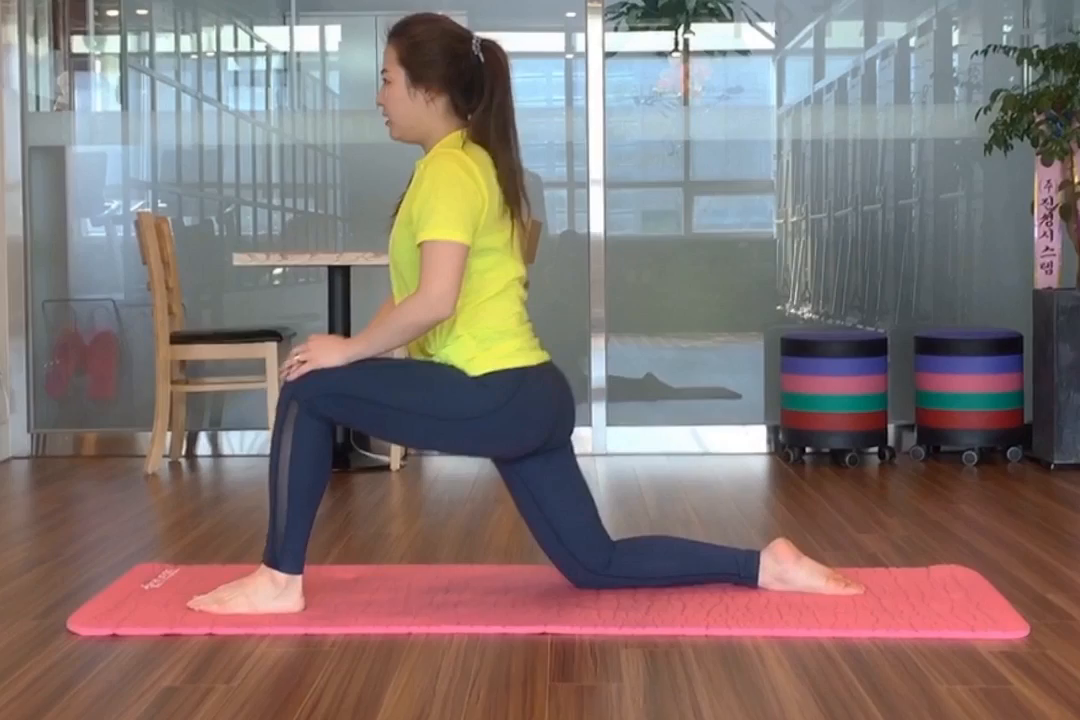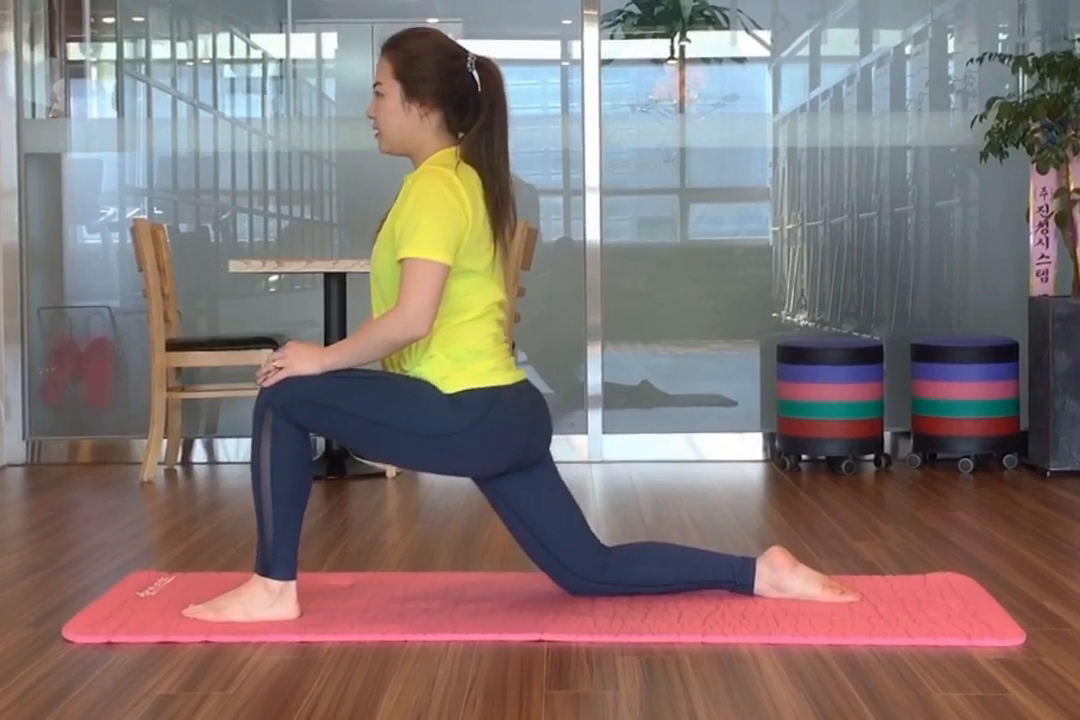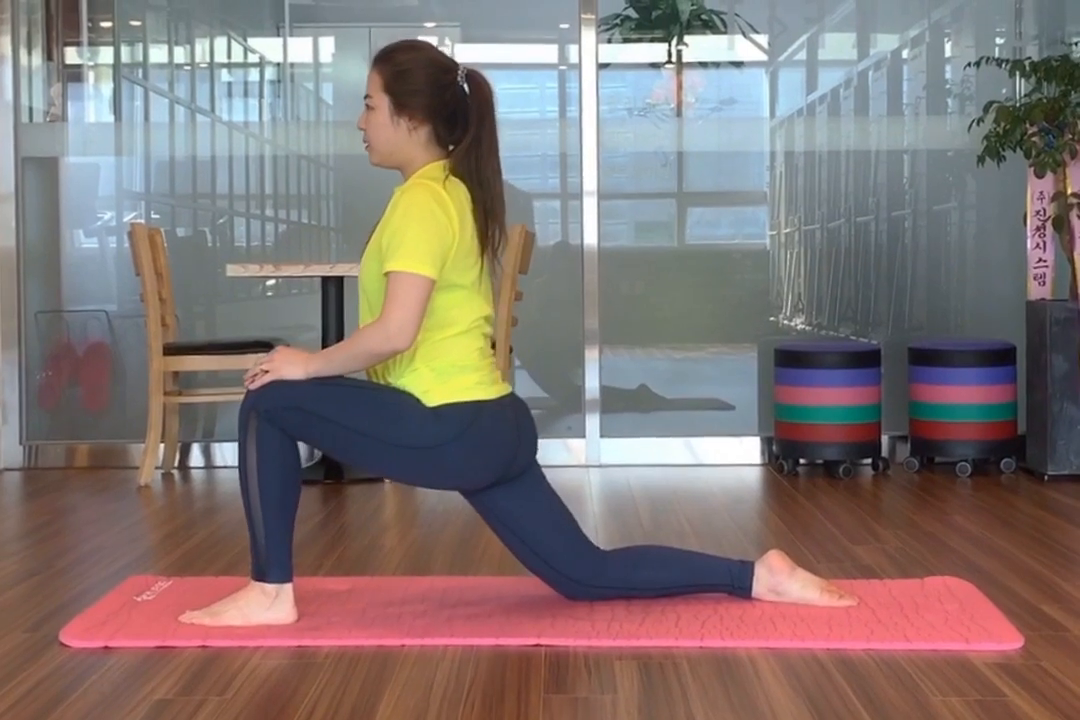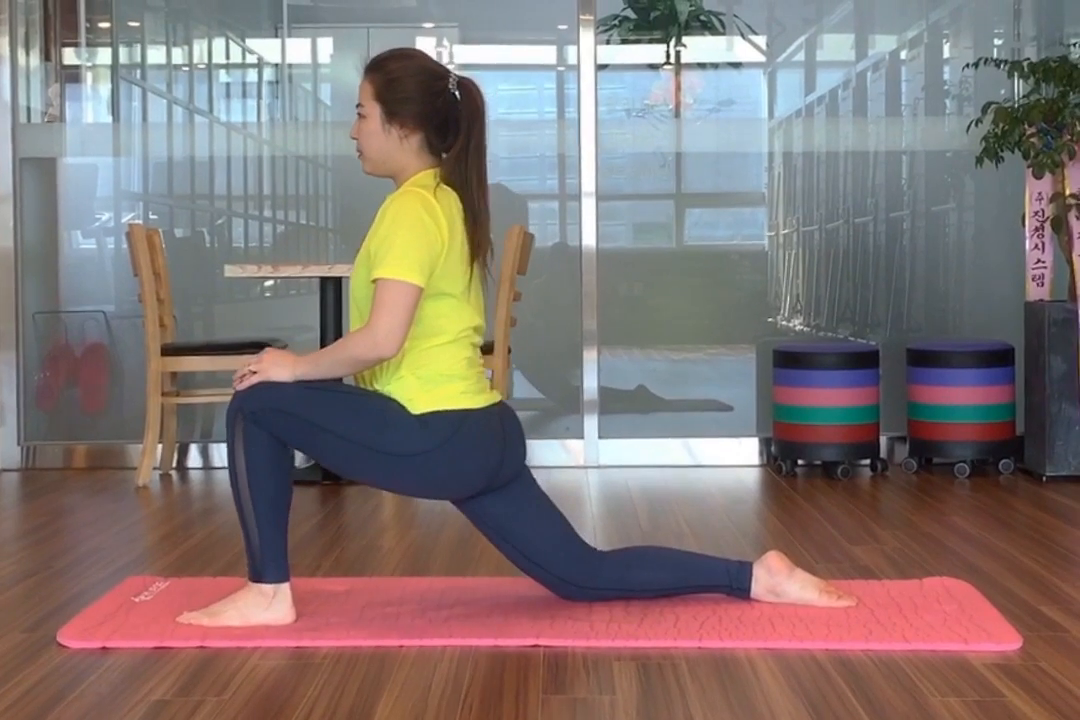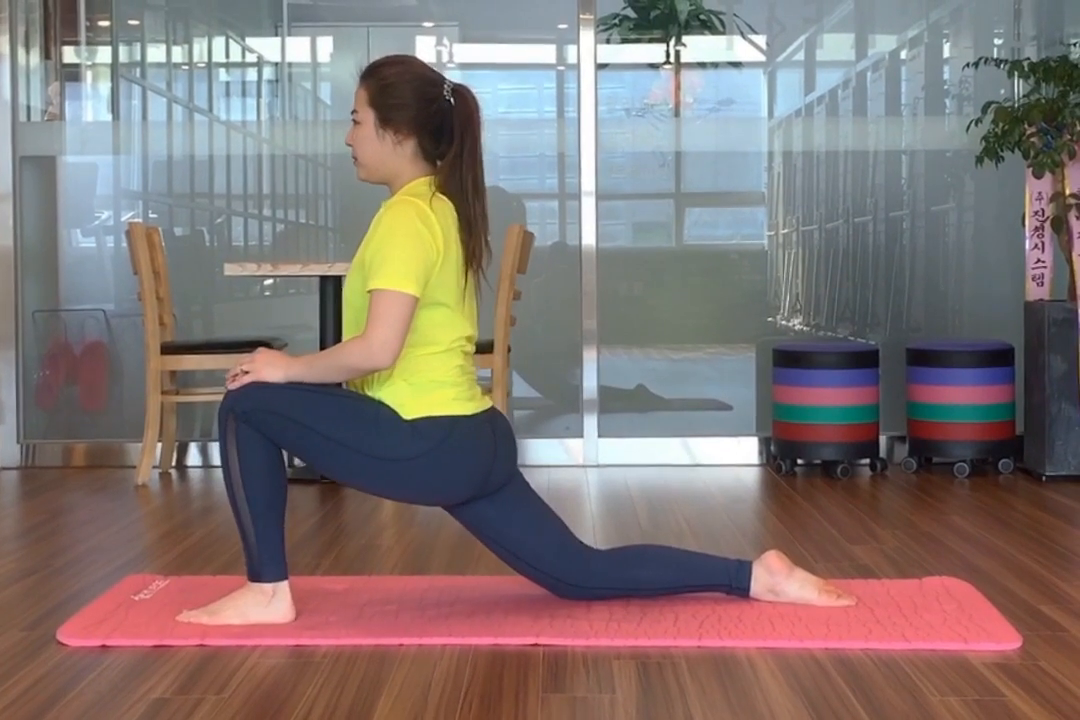
dt=0.2s
person 1, frame 1
left shoulder: (447, 168)
right shoulder: (476, 160)
left elbow: (436, 303)
left wrist: (349, 349)
right wrist: (365, 346)
left hip: (491, 397)
right hip: (529, 395)
left knee: (309, 390)
right knee: (596, 565)
left ankle: (280, 580)
right ankle: (763, 568)
person 1, frame 2
left shoulder: (433, 185)
right shoulder: (465, 177)
left elbow: (412, 320)
left wrist: (323, 358)
right wrist: (343, 357)
left hip: (466, 416)
right hip: (506, 413)
left knee: (283, 396)
right knee: (589, 571)
left ankle: (274, 589)
right ankle: (758, 574)
person 1, frame 3
left shoulder: (421, 199)
right shoulder: (456, 191)
left elbow: (394, 333)
left wrist: (309, 364)
right wrist: (320, 365)
left hip: (449, 430)
right hip: (491, 426)
left knee: (268, 401)
right knee: (586, 575)
left ankle: (271, 594)
right ankle: (757, 577)
person 1, frame 4
left shoulder: (412, 207)
right shoulder: (446, 200)
left elbow: (382, 340)
left wrist: (296, 365)
right wrist: (313, 367)
left hip: (437, 438)
right hip: (480, 433)
left knee: (256, 404)
right knee: (582, 575)
left ankle: (268, 594)
right ankle: (755, 578)
person 1, frame 5
left shoulder: (406, 215)
right shoulder: (441, 207)
left elbow: (378, 350)
left wrist: (288, 367)
right wrist: (303, 371)
left hip: (428, 444)
right hip: (471, 438)
left knee: (247, 404)
right knee: (580, 574)
left ankle: (267, 593)
right ankle: (755, 576)
